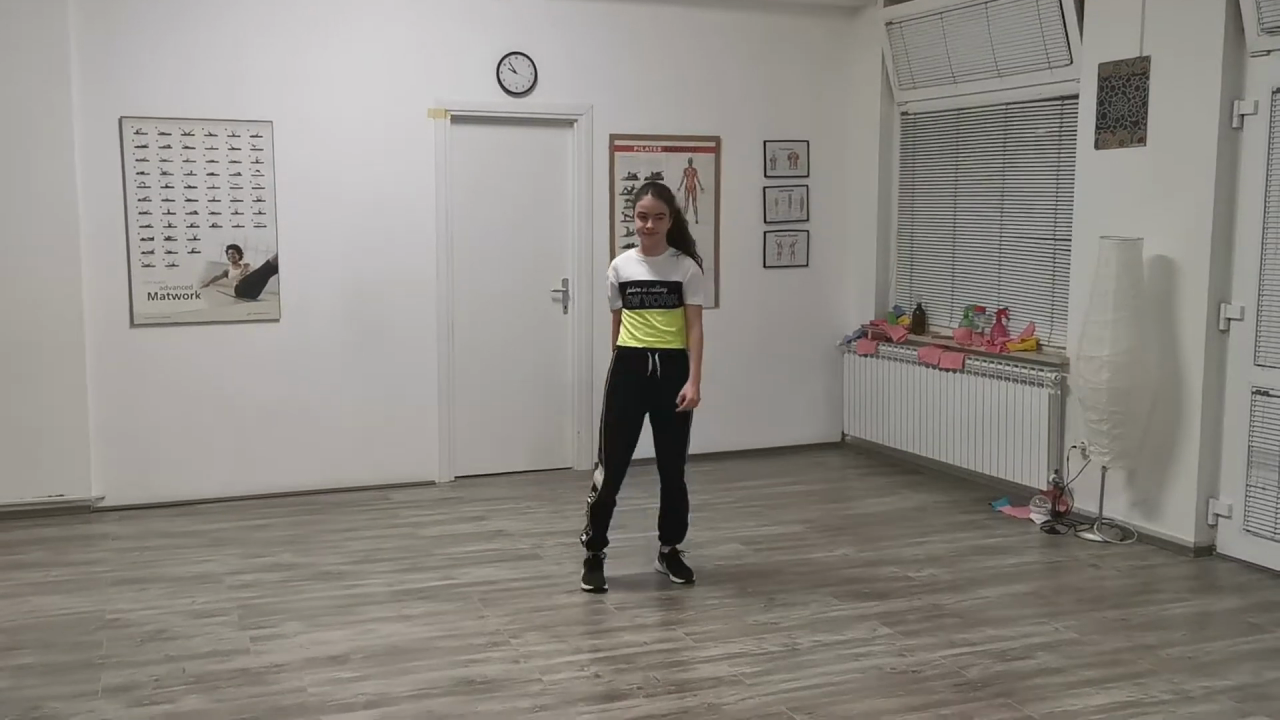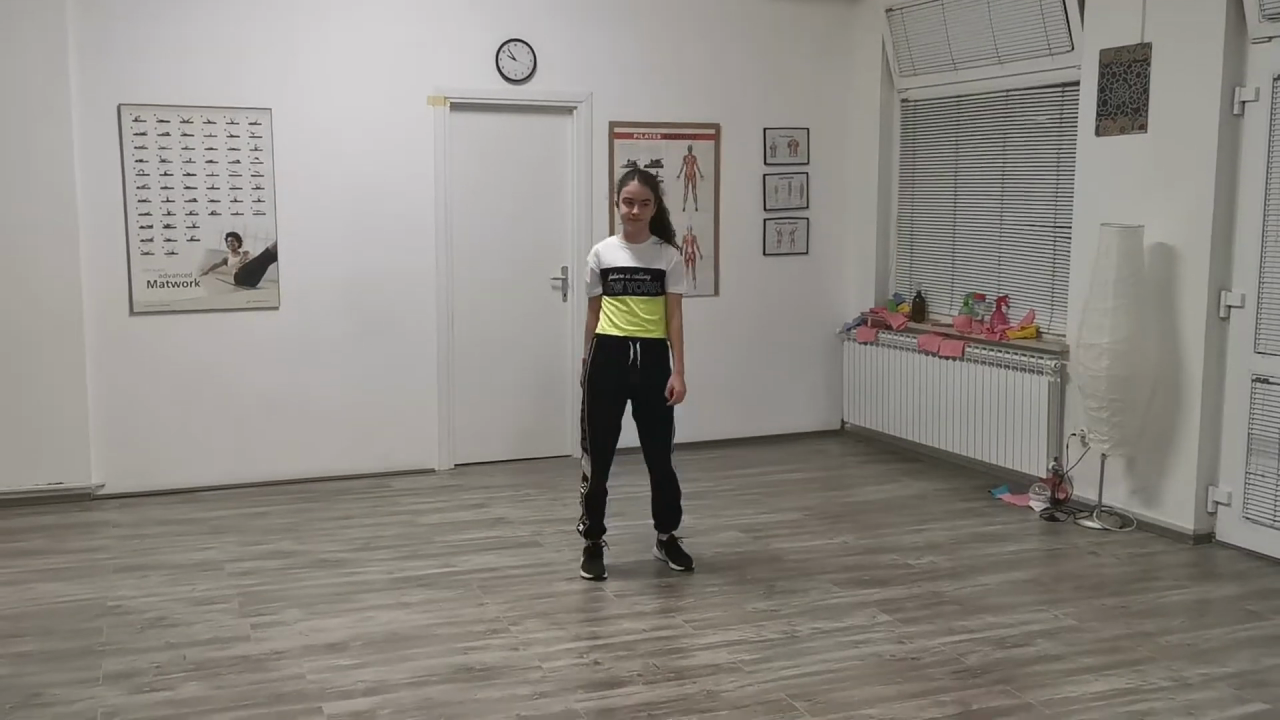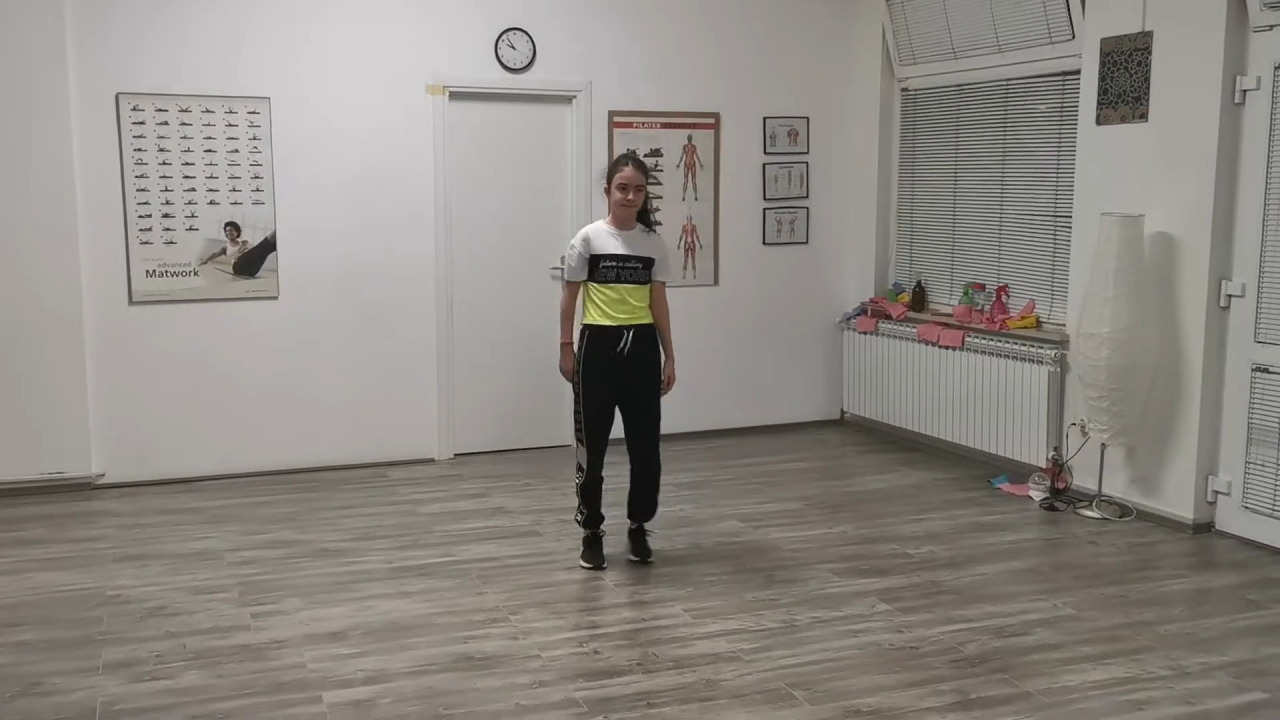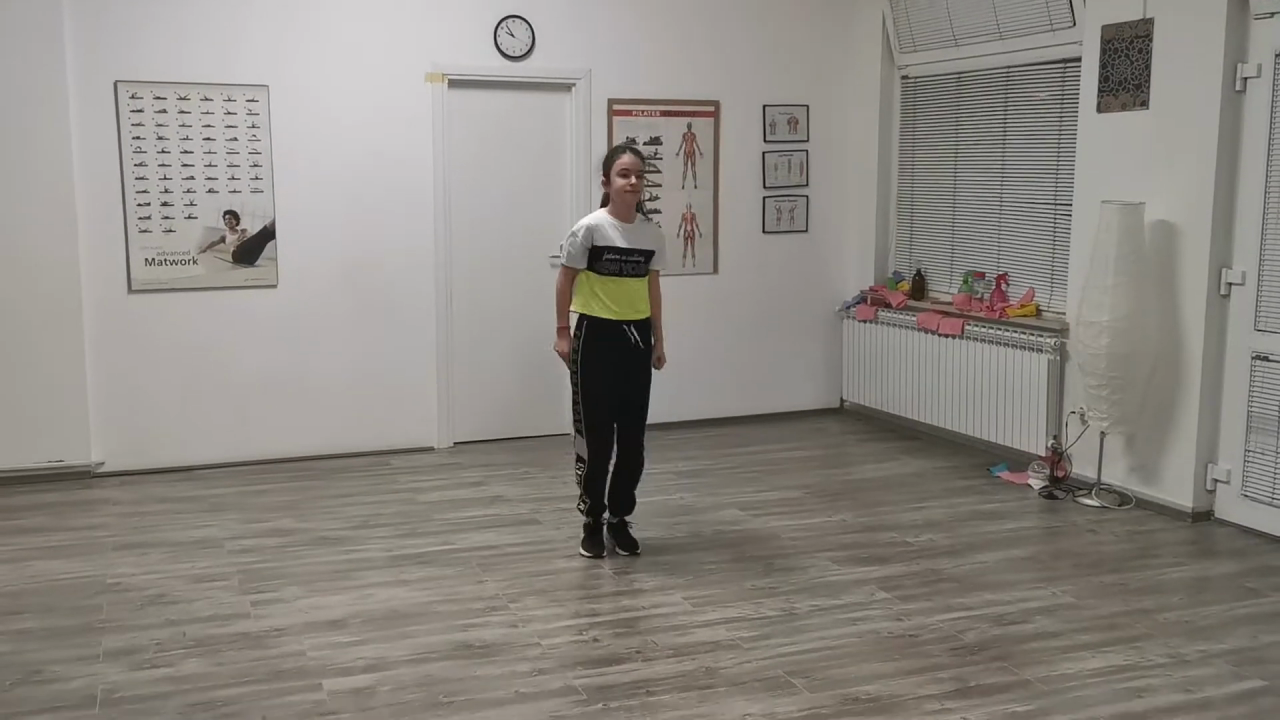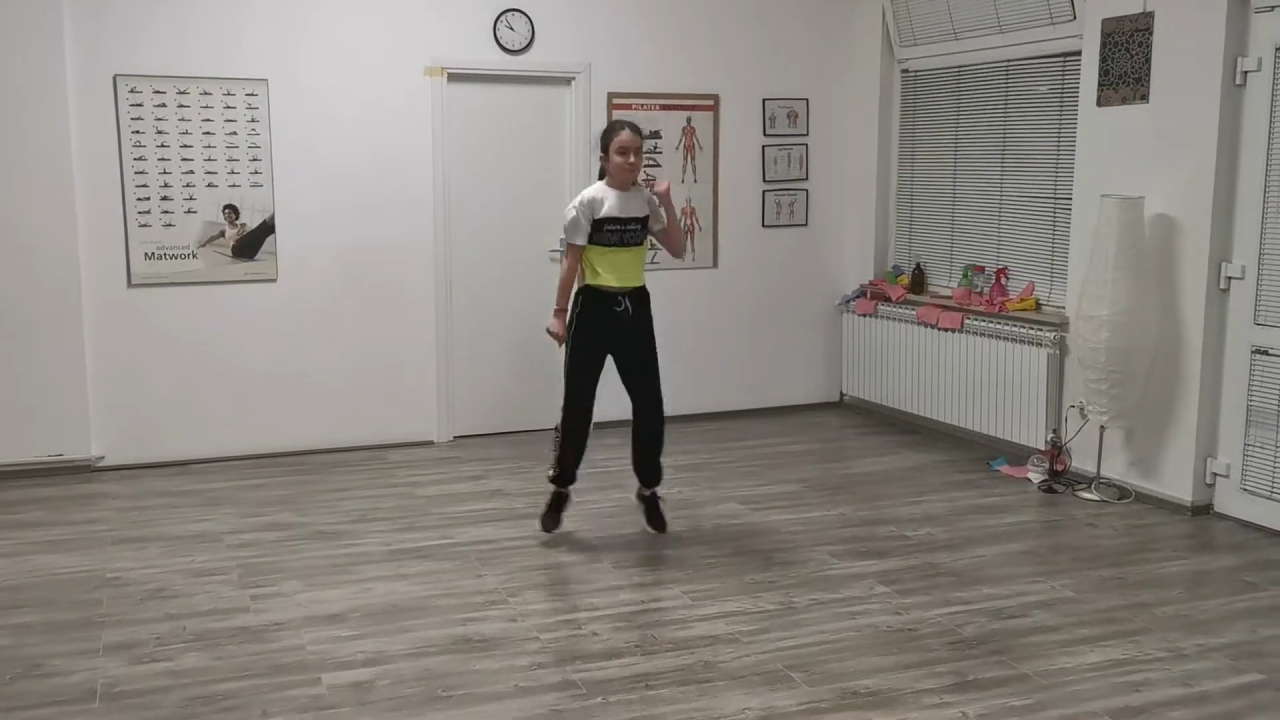
dt=0.2s
person 1, frame 1
left shoulder: (686, 267)
right shoulder: (620, 266)
left elbow: (694, 326)
right elbow: (618, 323)
left wrist: (694, 380)
right wrist: (616, 368)
left hip: (671, 368)
right hip: (628, 367)
left knee: (672, 465)
right knee: (611, 463)
left ankle: (669, 550)
right ankle: (594, 553)
person 1, frame 2
left shoulder: (668, 256)
right shoulder: (602, 253)
left elbow: (674, 316)
right elbow: (593, 311)
left wrist: (678, 370)
right wrist: (587, 360)
left hip: (653, 357)
right hip: (609, 356)
left knee: (659, 453)
right knee: (598, 453)
left ankle: (666, 537)
right ankle: (592, 543)
person 1, frame 3
left shoulder: (654, 243)
right shoulder: (588, 238)
left elbow: (659, 302)
right elbow: (570, 295)
left wrist: (669, 357)
right wrist: (566, 347)
left hip: (642, 348)
right hip: (598, 346)
left knee: (646, 444)
right knee: (592, 444)
left ankle: (636, 526)
right ankle: (592, 532)
person 1, frame 4
left shoulder: (652, 232)
right shoulder: (588, 228)
left elbow: (653, 288)
right elbow: (566, 282)
left wrist: (658, 340)
right wrist: (562, 332)
left hip: (637, 339)
right hip: (596, 336)
left knee: (631, 436)
right knee: (593, 434)
left ankle: (619, 518)
right ankle: (593, 521)
person 1, frame 5
left shoulder: (649, 199)
right shoulder: (588, 202)
left elbow: (677, 251)
right elbow: (571, 260)
left wrist: (669, 210)
right wrist: (559, 314)
left hip: (634, 306)
right hip: (592, 309)
left knee: (649, 405)
right knee: (577, 408)
left ankle: (648, 489)
right ankle: (560, 489)
